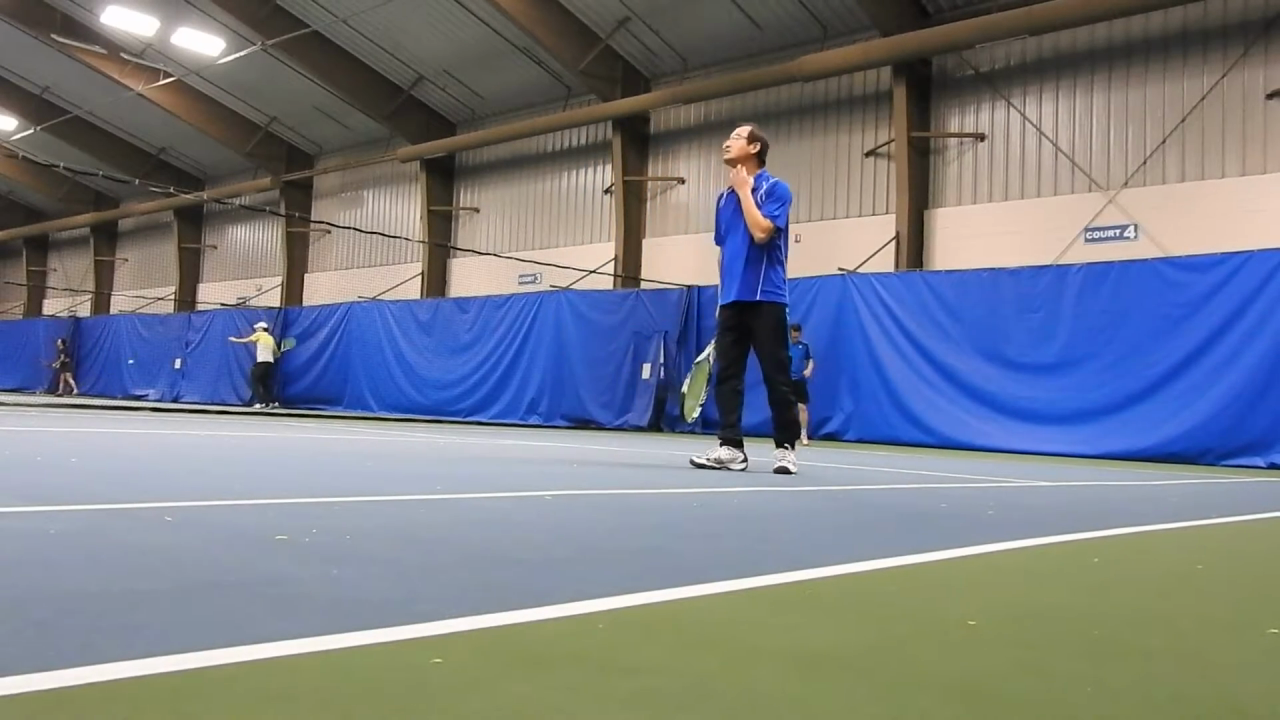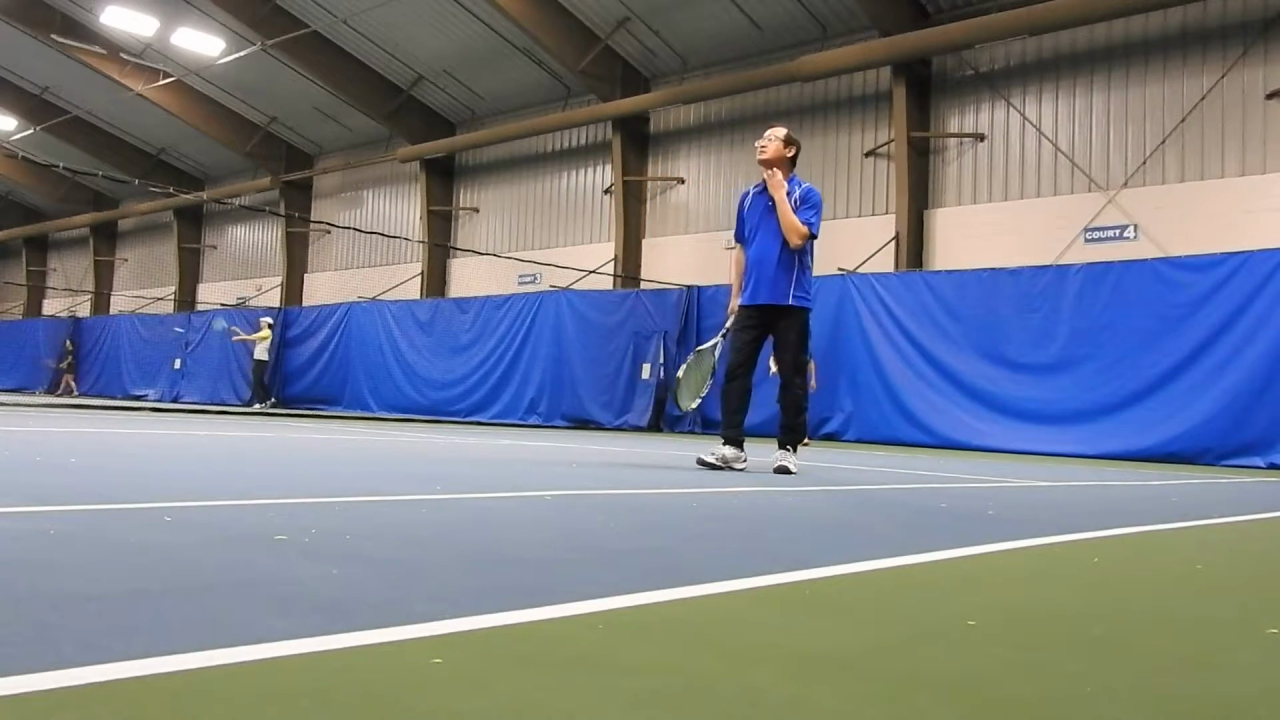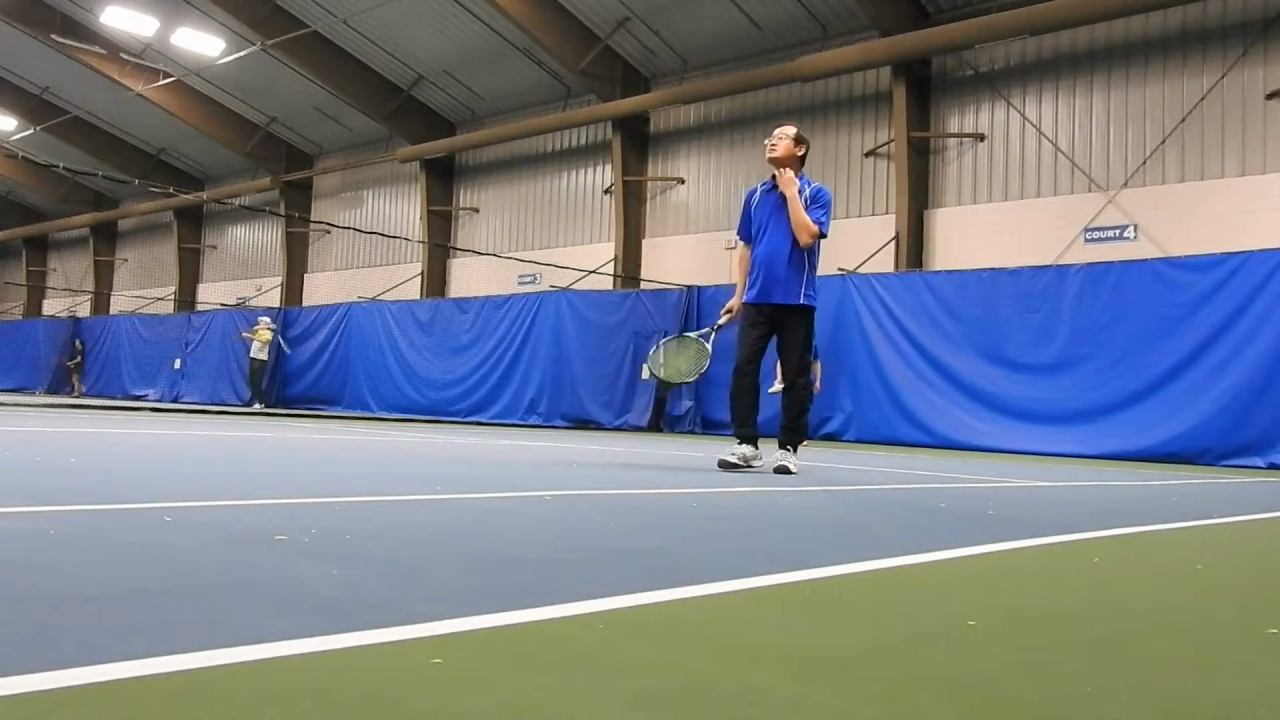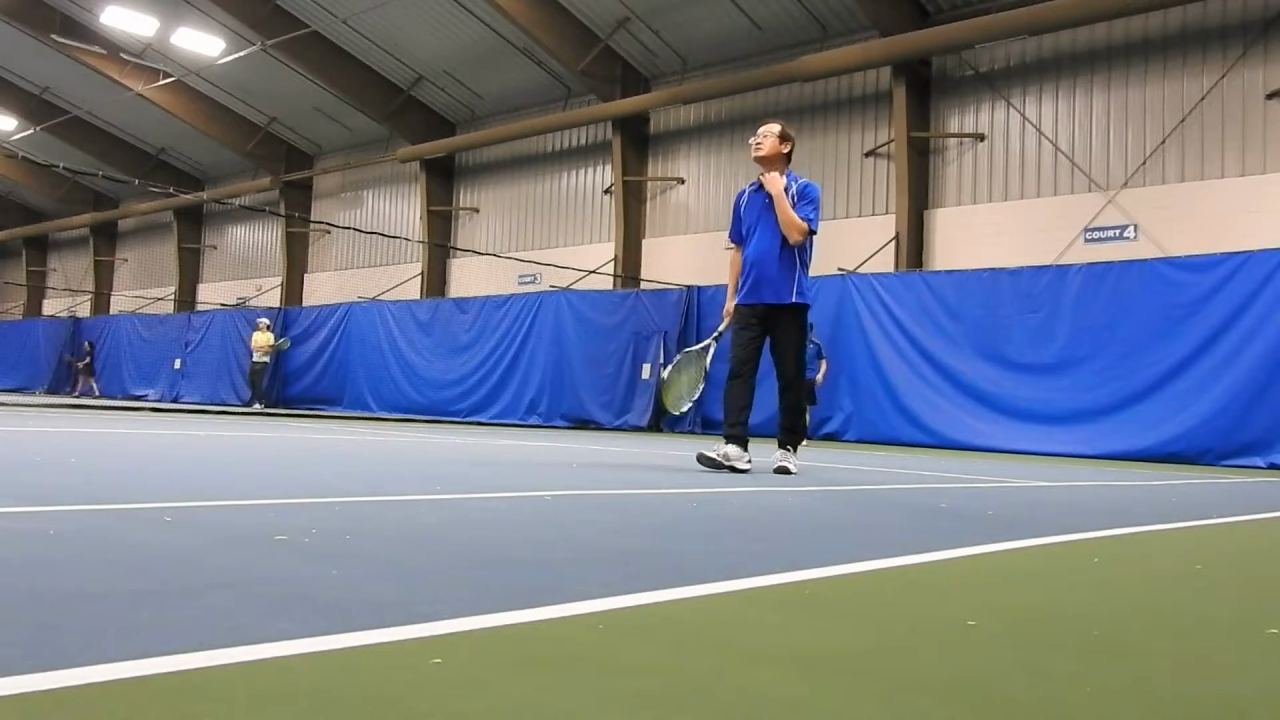
dt=0.3s
person 1, frame 1
left shoulder: (776, 189)
right shoulder: (725, 197)
left elbow: (762, 232)
left wrist: (744, 190)
right wrist: (723, 296)
left hip: (766, 298)
right hip: (732, 300)
left knee: (776, 375)
right knee: (727, 374)
left ankle: (785, 446)
right ankle: (731, 447)
person 1, frame 2
left shoulder: (807, 194)
right shoulder: (749, 196)
left elbow: (797, 238)
left wrist: (780, 194)
right wrist: (736, 294)
left hip: (790, 301)
right hip: (752, 300)
left knee: (791, 378)
right knee: (736, 371)
left ankle: (787, 449)
right ankle: (732, 447)
person 1, frame 3
left shoulder: (817, 193)
right shoulder: (755, 195)
left elbow: (807, 237)
left wrist: (791, 192)
right wrist: (738, 293)
left hip: (796, 300)
right hip: (757, 299)
left knee: (795, 378)
right knee: (744, 368)
left ankle: (787, 448)
right ankle: (746, 444)
person 1, frame 4
left shoulder: (804, 189)
right shoulder: (745, 196)
left elbow: (797, 235)
left wrist: (777, 192)
right wrist: (731, 296)
left hip: (788, 299)
right hip: (749, 299)
left knee: (790, 376)
right knee: (739, 370)
left ankle: (787, 448)
right ankle: (735, 447)
